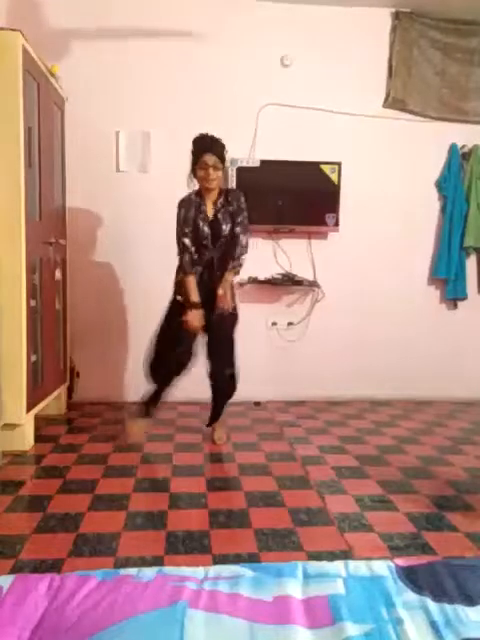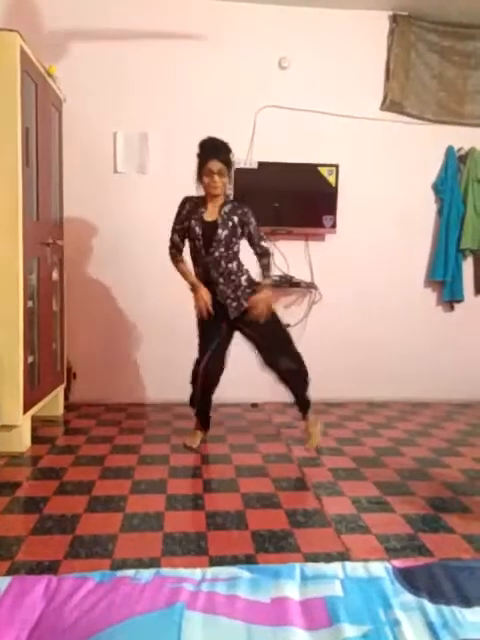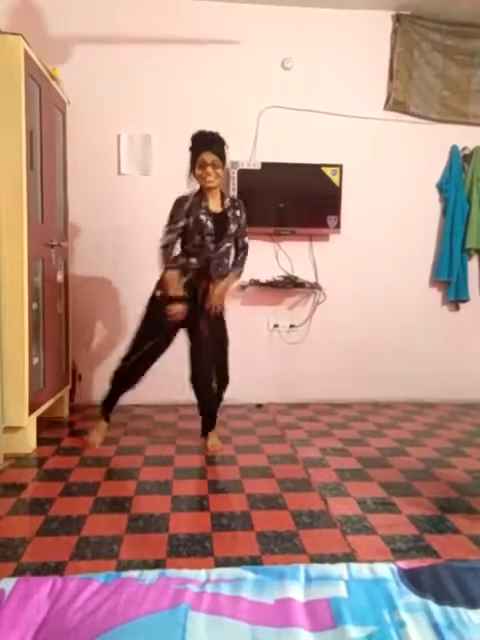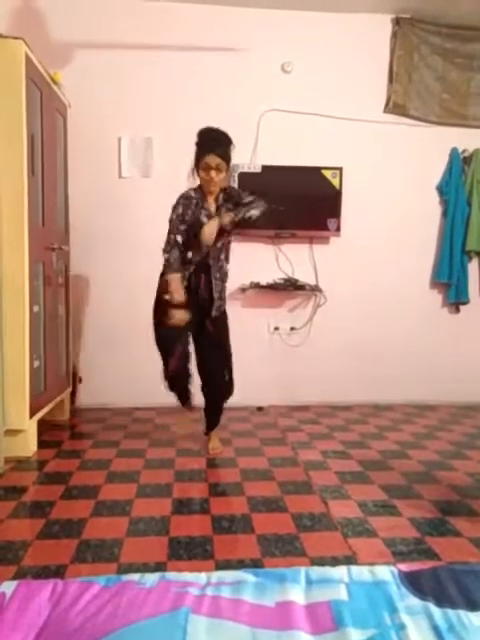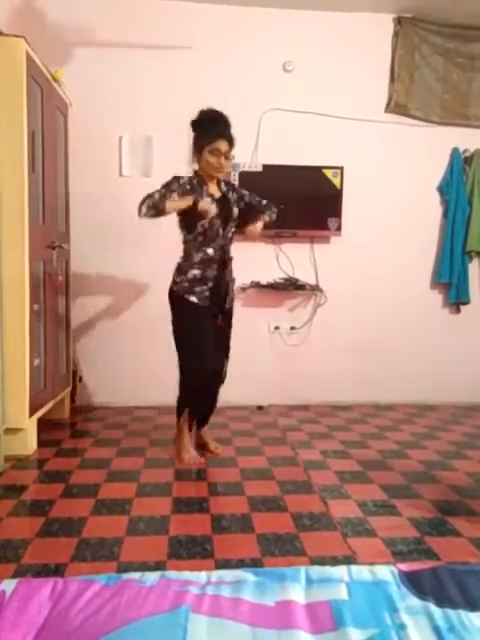
dt=1s
person 1, frame 1
left shoulder: (235, 200)
right shoulder: (186, 206)
left elbow: (241, 243)
right elbow: (186, 255)
left wrist: (227, 281)
right wrist: (193, 304)
left hip: (220, 287)
right hip: (189, 289)
left knee: (222, 365)
right knee: (172, 356)
left ankle: (215, 420)
right ankle: (147, 409)
person 1, frame 2
left shoulder: (239, 211)
right shoulder: (188, 206)
left elbow: (263, 251)
right elbow: (174, 250)
left wrist: (265, 288)
right wrist: (195, 285)
left hip: (243, 293)
right hip: (212, 295)
left knee: (280, 354)
right knee: (207, 365)
left ankle: (307, 415)
right ankle: (201, 427)
person 1, frame 3
left shoulder: (236, 207)
right shoulder: (186, 204)
left elbow: (241, 253)
right elbow: (168, 250)
left wrist: (226, 284)
right wrist: (175, 297)
left hip: (209, 296)
right hip: (177, 290)
left knee: (211, 368)
right knee: (140, 355)
left ankle: (209, 429)
right ankle: (104, 419)
person 1, frame 4
left shoulder: (232, 196)
right shoulder: (187, 201)
left elbow: (257, 206)
right elbow: (172, 252)
left wrist: (219, 221)
right wrist: (176, 302)
left hip: (211, 296)
right hip: (177, 292)
left knee: (218, 371)
right knee: (175, 364)
left ankle: (212, 431)
right ankle: (186, 406)
person 1, frame 5
left shoulder: (230, 190)
right shoulder: (184, 186)
left elbow: (266, 206)
right elbow: (147, 207)
left wrist: (259, 221)
right wrist: (193, 203)
left hip: (221, 290)
right hip: (190, 291)
left knee: (216, 366)
right knee: (196, 365)
left ankle: (200, 430)
right ankle: (183, 435)
